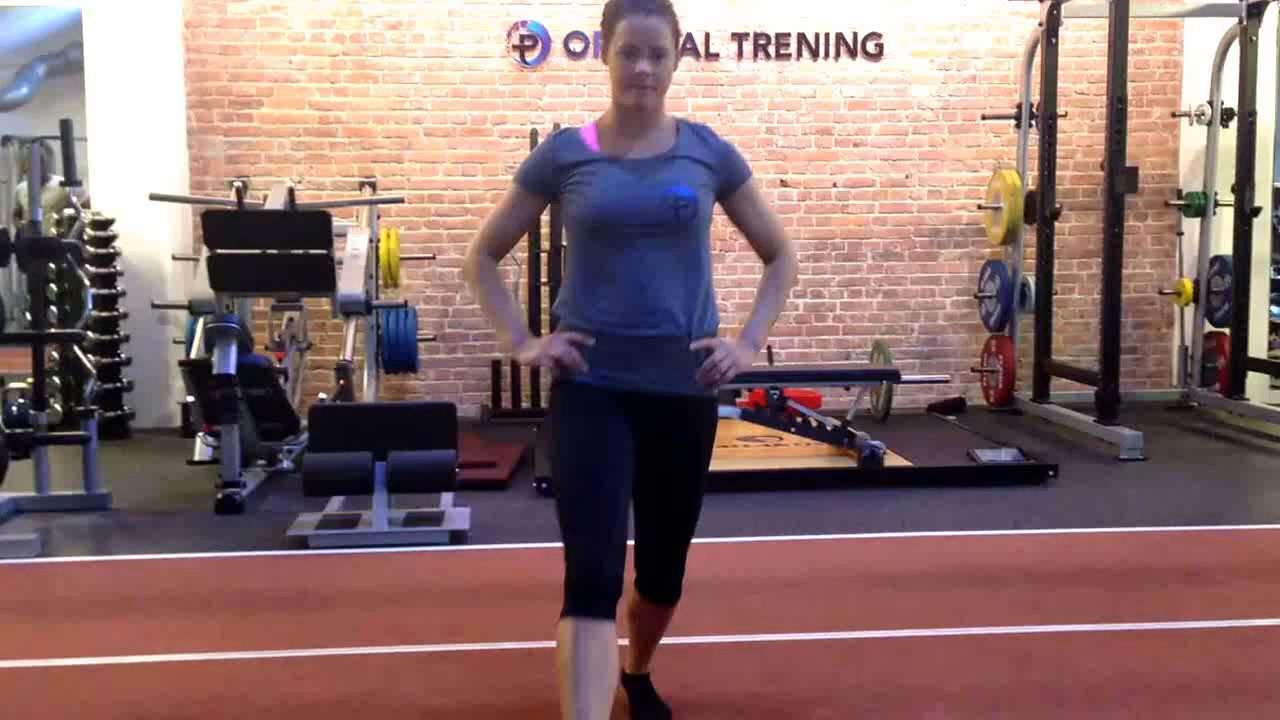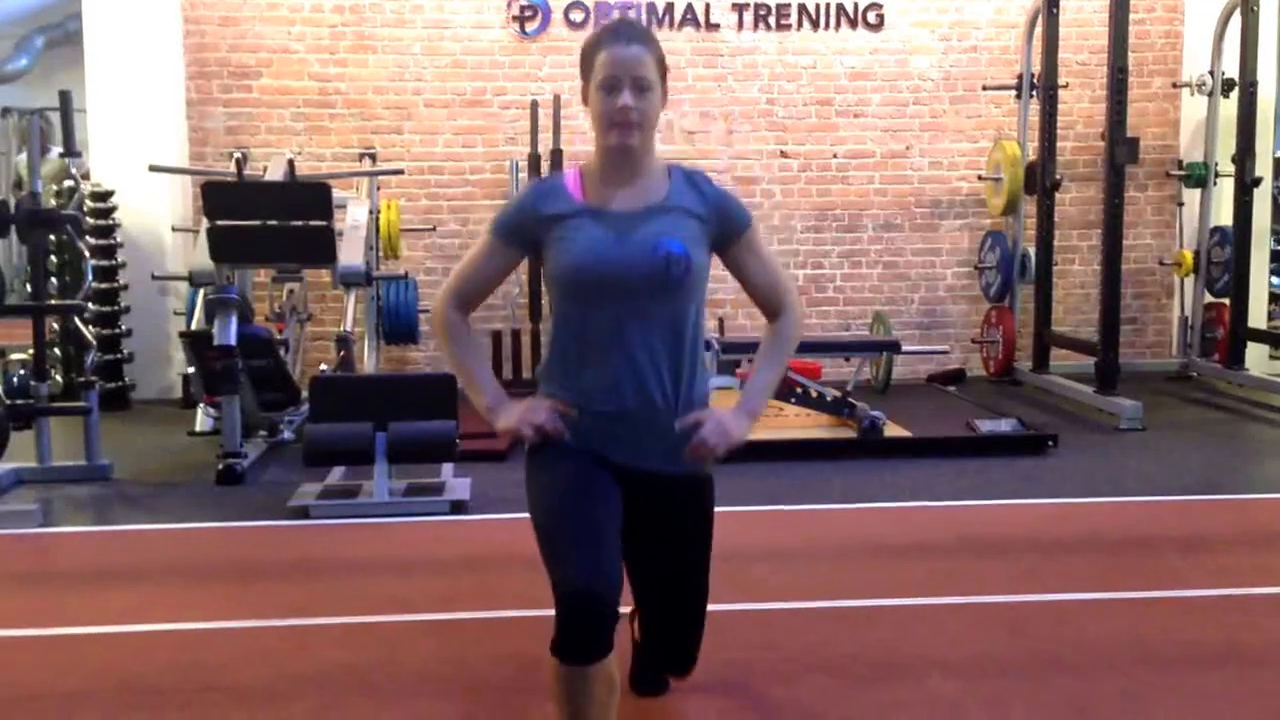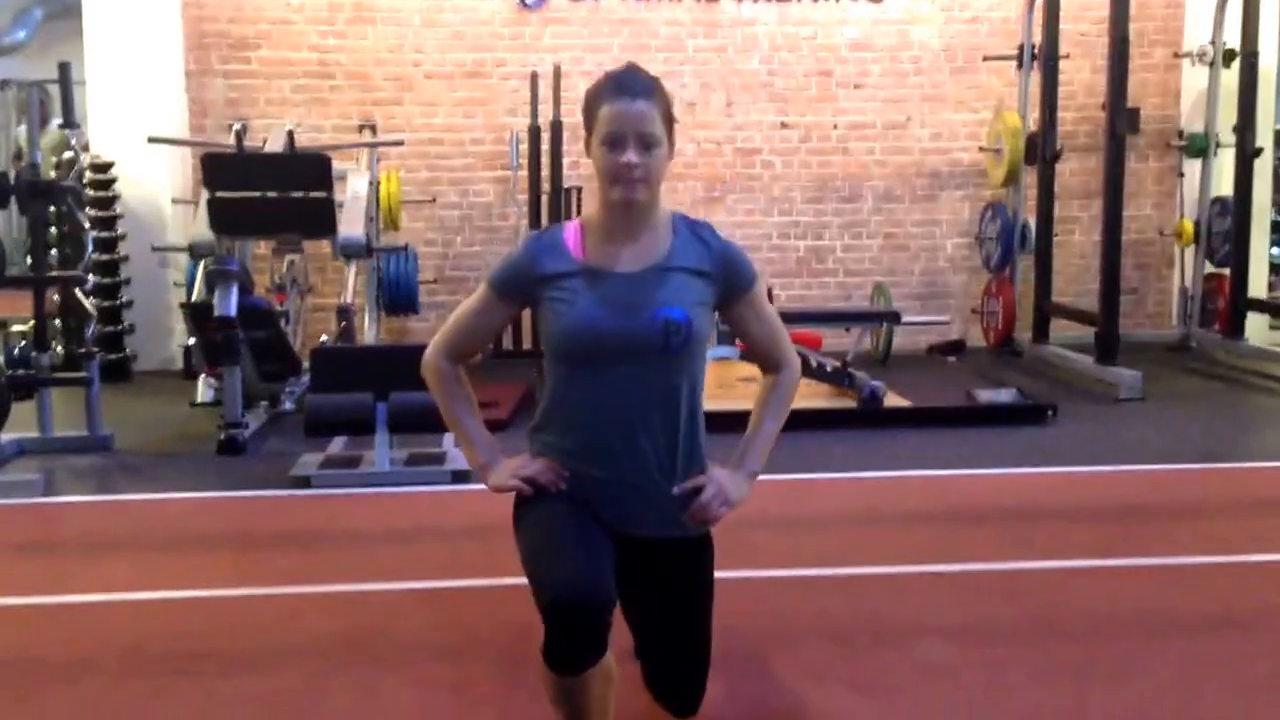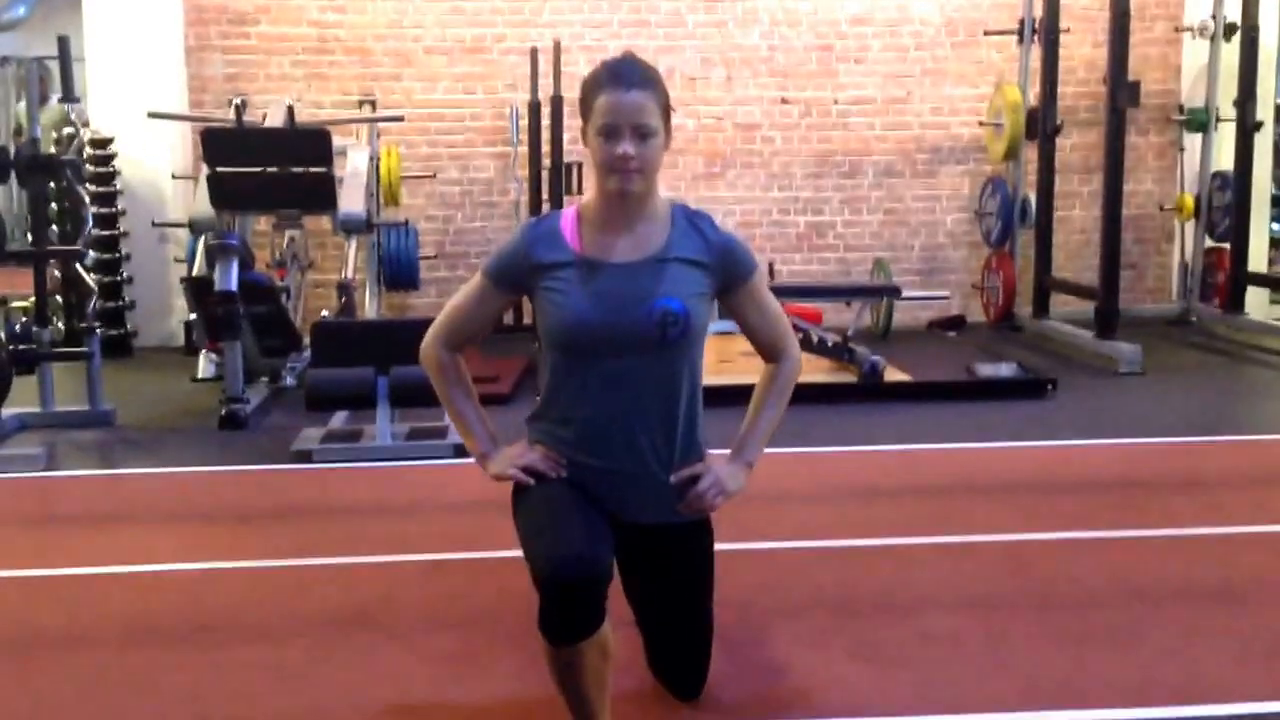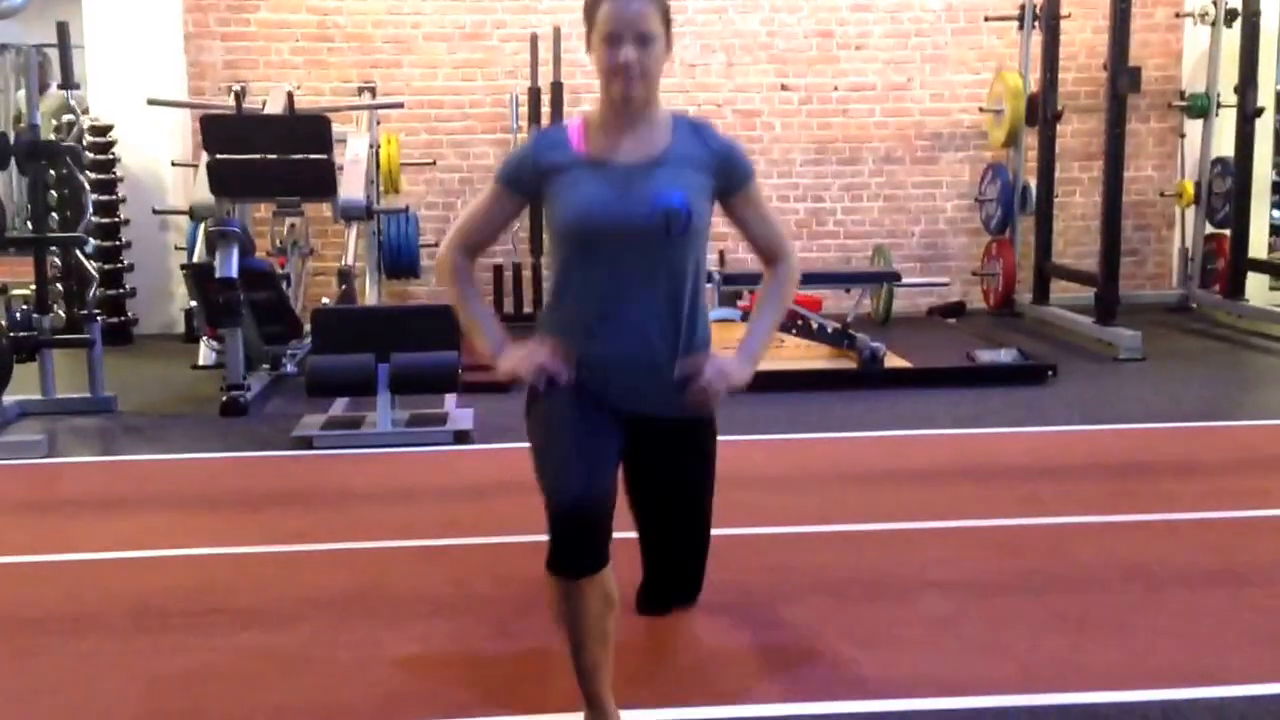
dt=0.3s
person 1, frame 1
left shoulder: (708, 152)
right shoulder: (563, 154)
left elbow: (780, 257)
right elbow: (483, 257)
left wrist: (750, 341)
right wrist: (519, 342)
left hip: (681, 388)
right hip: (589, 386)
left knee: (665, 566)
right knee: (593, 569)
person 1, frame 2
left shoulder: (705, 201)
right shoulder: (545, 203)
left elbow: (784, 311)
right elbow: (452, 308)
left wrist: (744, 411)
right wrist: (497, 406)
left hip: (671, 452)
right hip: (573, 446)
left knee: (674, 650)
right knee: (586, 601)
left ankle: (644, 635)
person 1, frame 3
left shoulder: (712, 256)
right shoulder: (542, 259)
left elbow: (783, 366)
right elbow: (441, 361)
left wrist: (743, 472)
right wrist: (490, 462)
left hip: (671, 505)
right hip: (565, 493)
right knee: (575, 606)
left ankle: (650, 620)
person 1, frame 4
left shoulder: (709, 246)
right shoulder: (538, 247)
left elbow: (784, 354)
right elbow: (439, 348)
left wrist: (741, 460)
right wrist: (488, 450)
left hip: (668, 493)
right hip: (564, 478)
right knee: (570, 579)
left ankle: (657, 601)
person 1, frame 5
left shoulder: (708, 148)
right shoulder: (548, 153)
left elbow: (782, 264)
right elbow: (457, 258)
left wrist: (744, 358)
right wrist: (500, 350)
left hip: (673, 395)
right hip: (574, 384)
left knee: (682, 577)
right knee: (578, 517)
left ankle: (657, 568)
